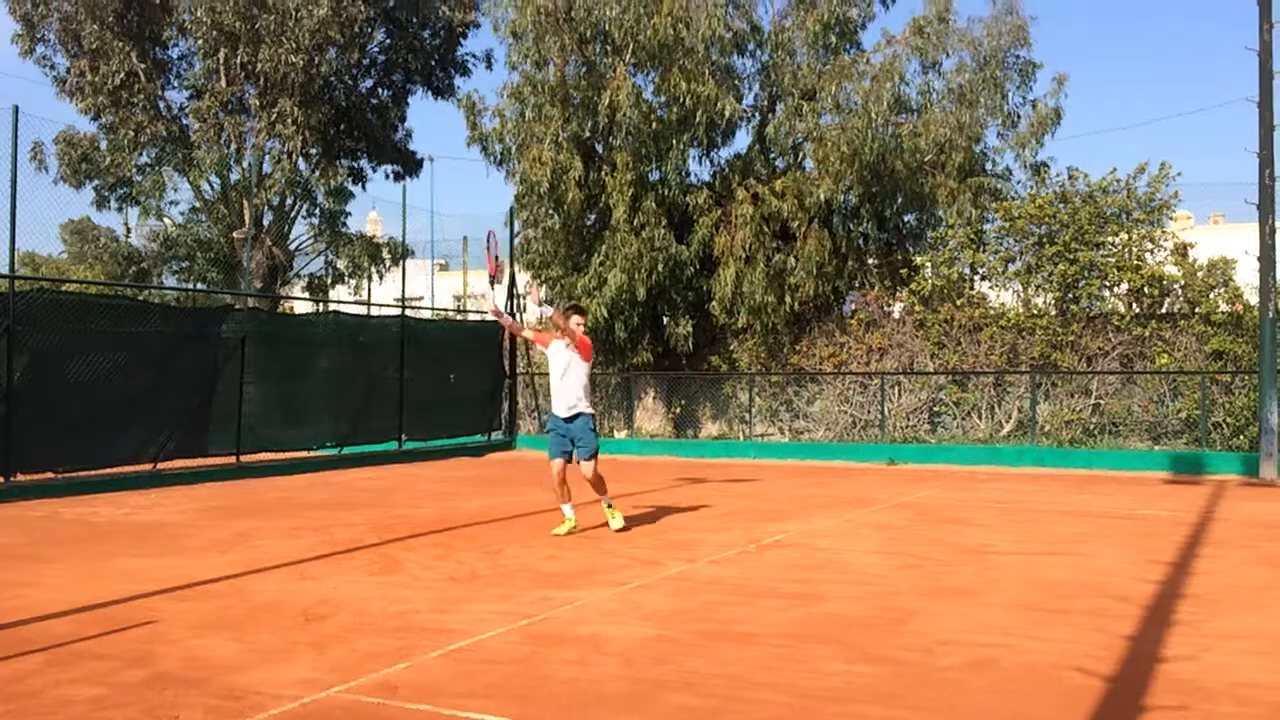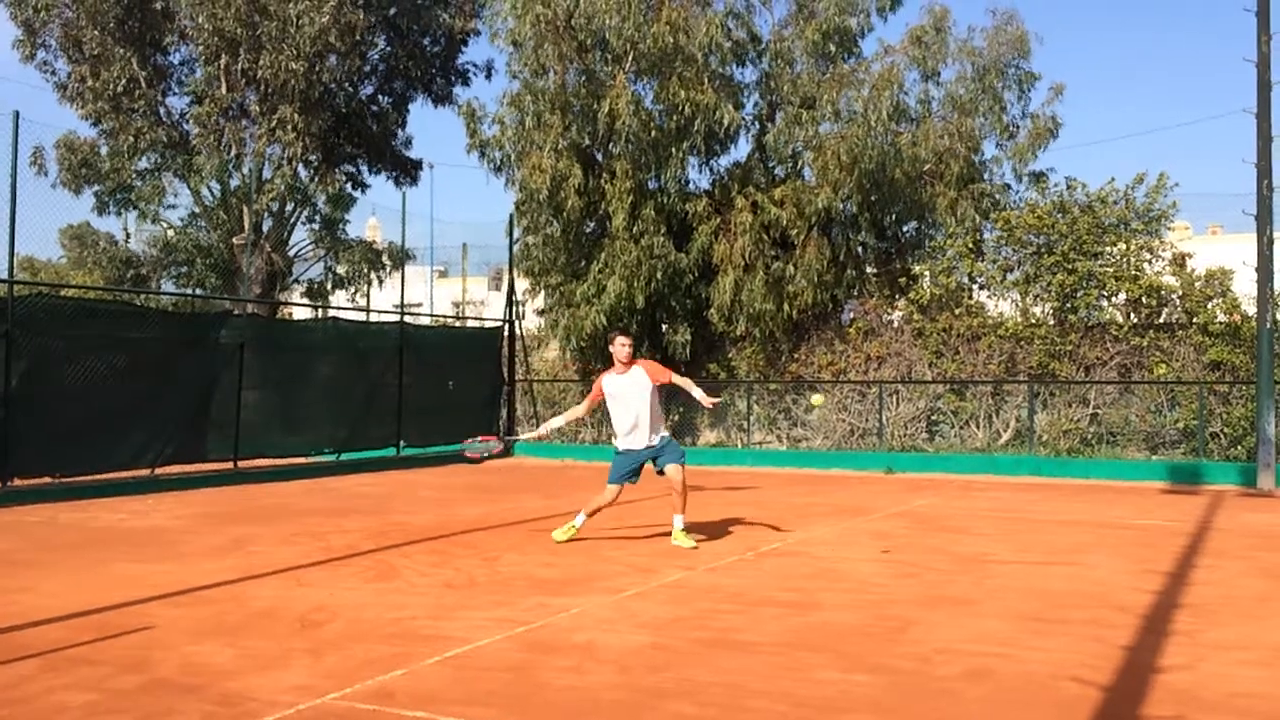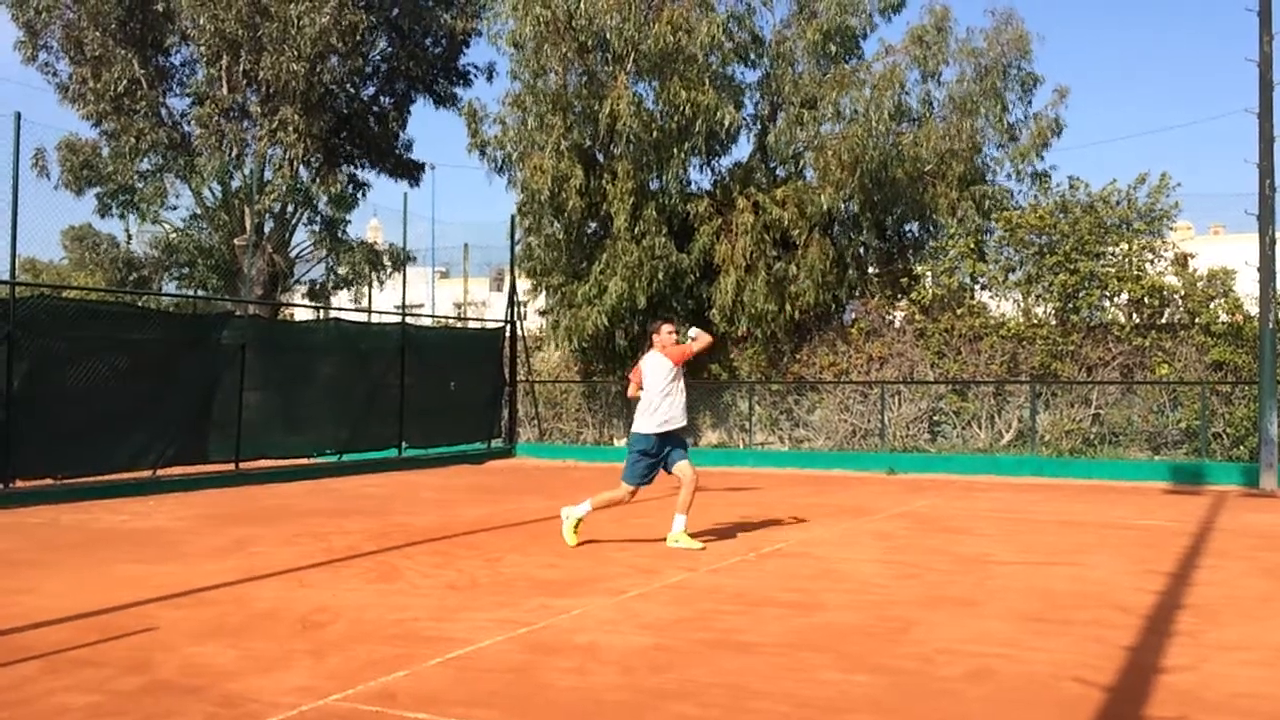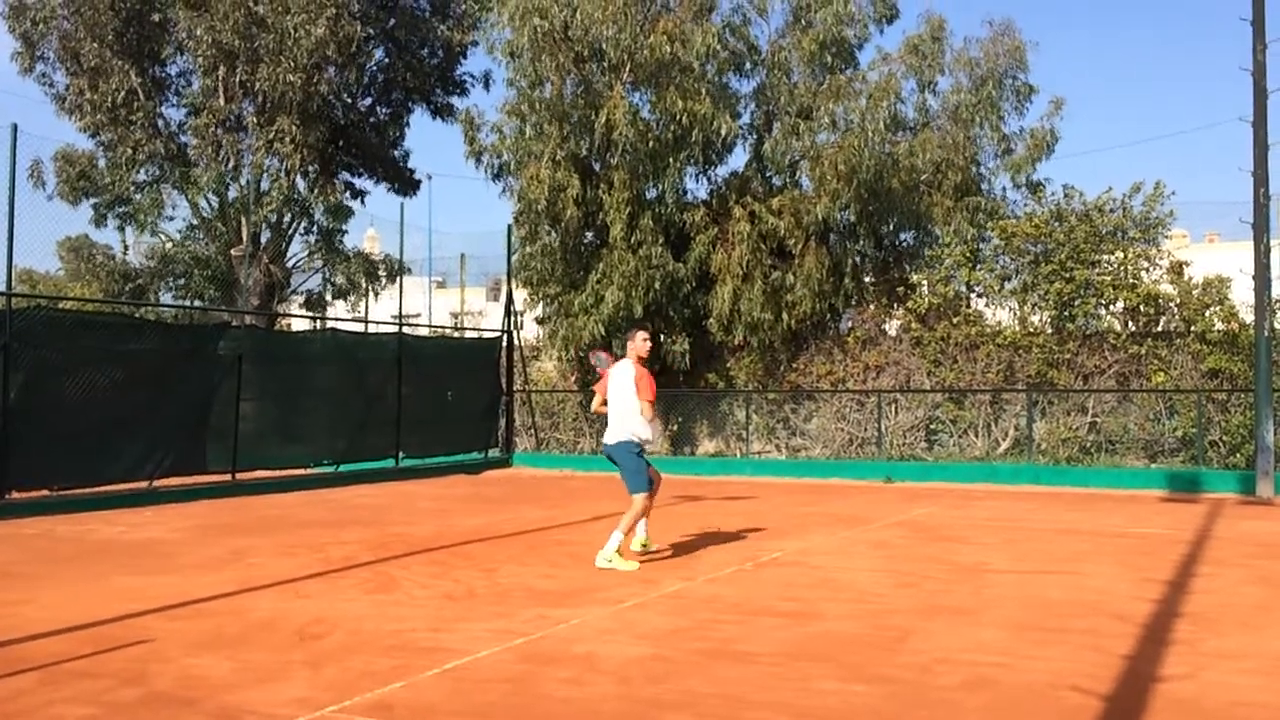
dt=0.4s
person 1, frame 1
left shoulder: (584, 344)
right shoulder: (552, 341)
left elbow: (565, 329)
right elbow: (521, 331)
left wrist: (541, 306)
right wrist: (501, 315)
left hip: (581, 417)
right hip: (558, 419)
left knee: (589, 474)
right knee: (557, 471)
left ankle: (608, 506)
right ankle: (570, 519)
person 1, frame 2
left shoulder: (646, 367)
right shoulder: (604, 381)
left elbow: (679, 379)
right elbow: (584, 408)
left wrist: (701, 395)
right wrist: (553, 423)
left hip: (659, 439)
right hip: (628, 446)
left knee: (678, 479)
right knee: (609, 496)
left ankle: (678, 531)
right ankle: (575, 524)
person 1, frame 3
left shoulder: (645, 360)
right shoulder: (670, 355)
left elbow: (631, 393)
right elbow: (706, 341)
right wrist: (696, 332)
left hip: (667, 435)
right hip: (646, 437)
left knee: (690, 477)
right knee: (626, 493)
left ankle: (677, 534)
right ankle: (574, 515)
person 1, frame 4
left shoulder: (613, 370)
right shoulder: (641, 373)
left elbow: (596, 406)
right elbow: (648, 415)
left hip: (617, 442)
right hip: (626, 443)
left knee: (653, 479)
right knee: (641, 502)
left ankle: (640, 538)
right ankle: (608, 553)
